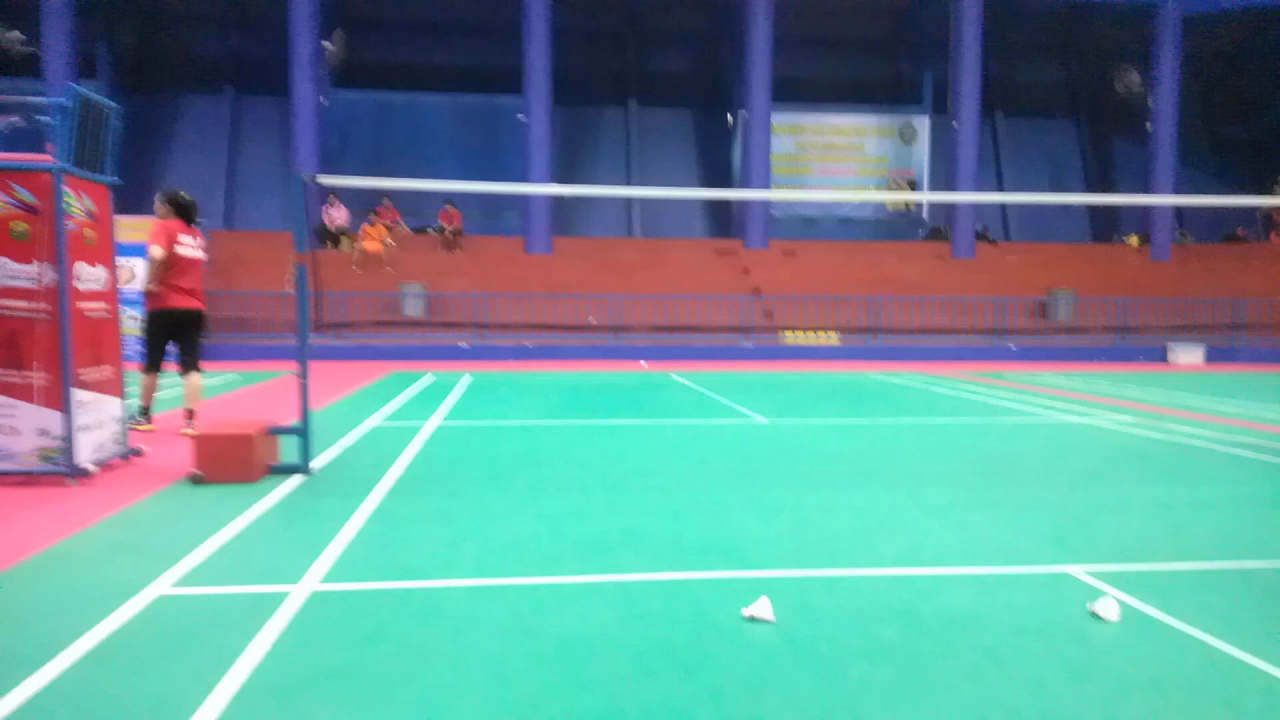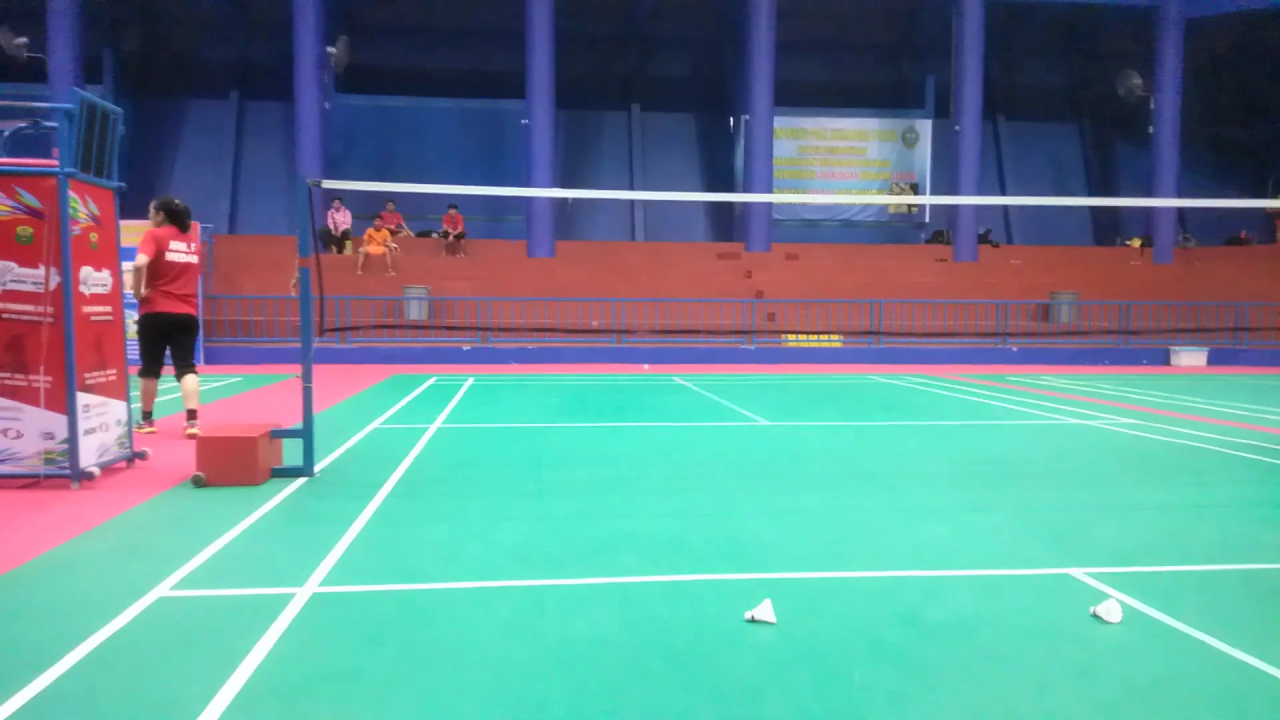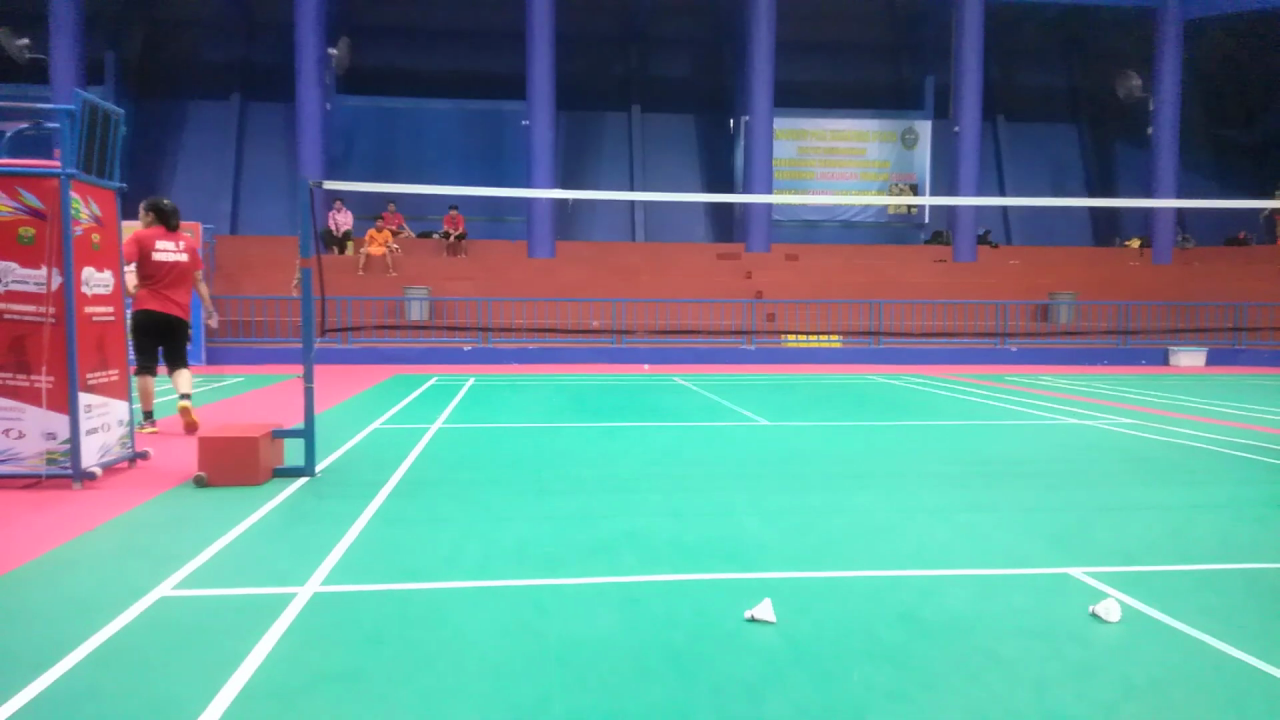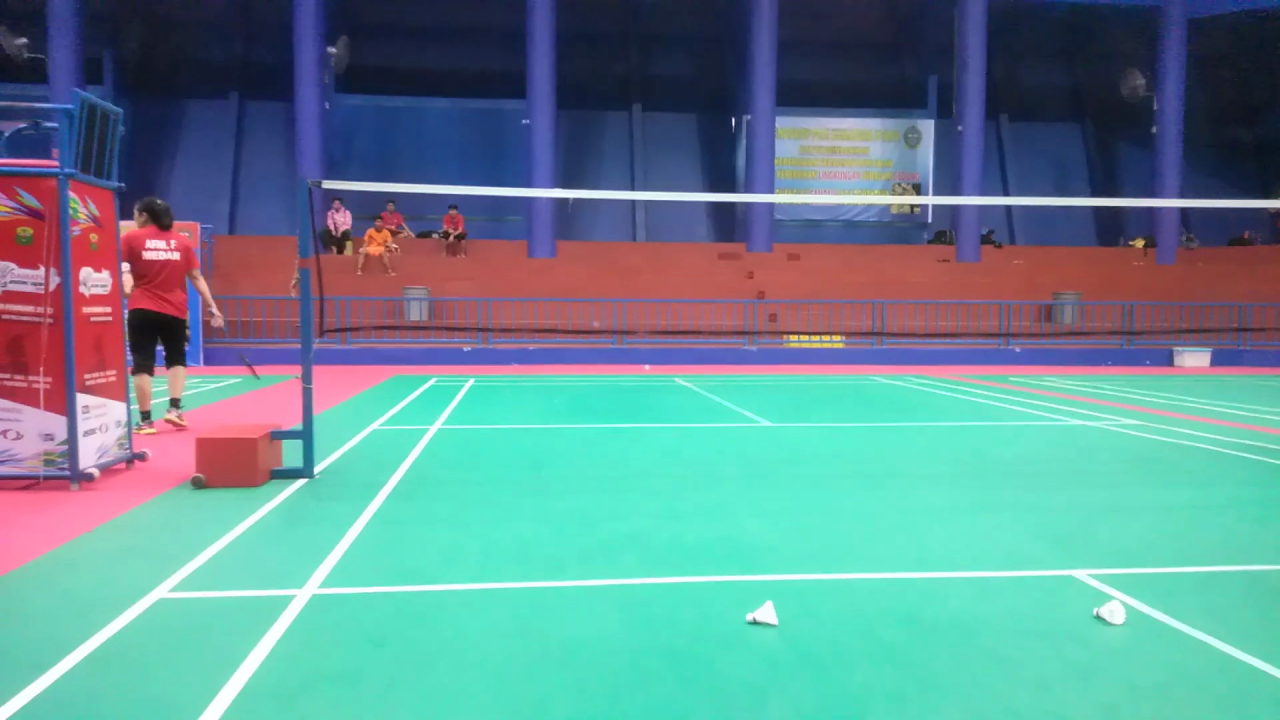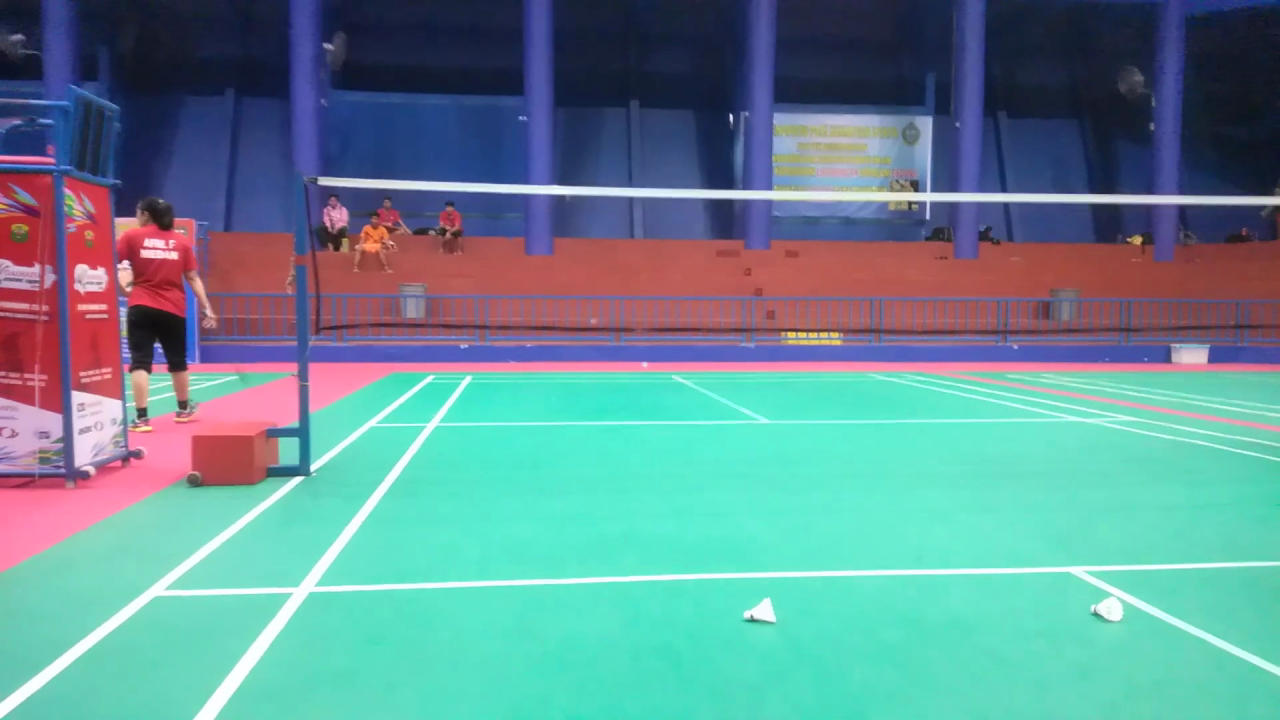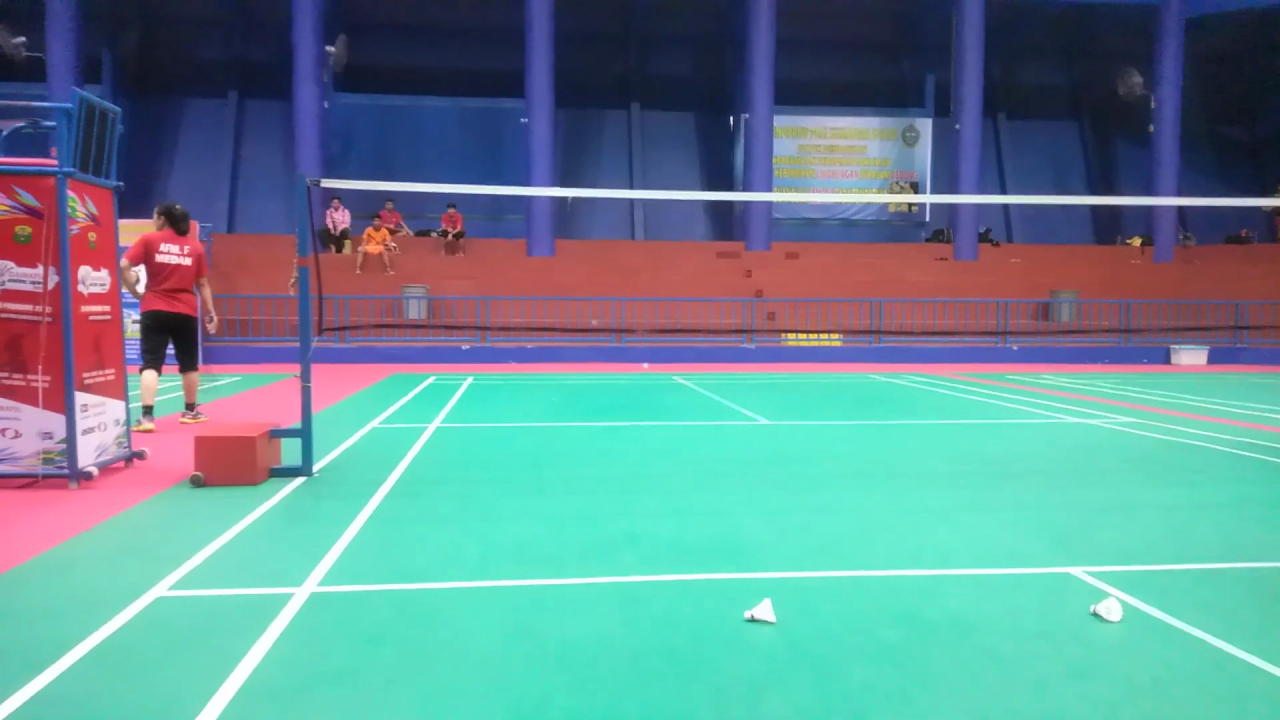
dt=0.2s
person 1, frame 1
left shoulder: (163, 227)
right shoulder: (197, 235)
left elbow: (157, 255)
left wrist: (150, 284)
left hip: (164, 306)
right hip: (194, 309)
left knee: (152, 363)
right knee: (191, 364)
left ankle: (144, 416)
right ankle: (190, 420)
person 1, frame 2
left shoulder: (154, 235)
right shoulder: (194, 243)
left elbow: (141, 263)
left wrist: (138, 290)
right wrist: (197, 310)
left hip: (156, 312)
right hip: (187, 314)
left knee: (150, 368)
right knee: (186, 367)
left ankle: (147, 420)
right ankle: (192, 421)
person 1, frame 3
left shoulder: (141, 238)
right shoulder: (187, 243)
right elbow: (198, 280)
left wrist: (129, 289)
right wrist: (209, 309)
left hip: (147, 311)
right hip: (178, 313)
left knee: (145, 366)
right knee: (178, 363)
left ankle: (148, 420)
right ankle: (185, 399)
person 1, frame 4
left shoulder: (132, 238)
right shoulder: (182, 241)
right elbow: (196, 277)
left wrist: (123, 291)
right wrist: (212, 307)
left hip: (142, 311)
right hip: (174, 311)
left knee: (142, 365)
right knee: (176, 360)
left ankle: (145, 420)
right ankle: (174, 408)
person 1, frame 5
left shoulder: (132, 236)
right shoulder: (181, 241)
right elbow: (193, 278)
left wrist: (123, 289)
right wrist: (206, 309)
left hip: (141, 308)
right hip: (173, 310)
left knee: (140, 363)
right knee: (178, 361)
left ankle: (142, 418)
right ankle: (184, 409)
person 1, frame 6
left shoulder: (149, 239)
right shoulder: (195, 246)
left elbow: (124, 268)
right elbow: (203, 284)
left wrist: (137, 293)
right wrist: (211, 314)
left hip: (155, 310)
right hip: (186, 313)
left knee: (151, 363)
right knee: (189, 363)
left ankle: (147, 416)
right ankle: (191, 411)
